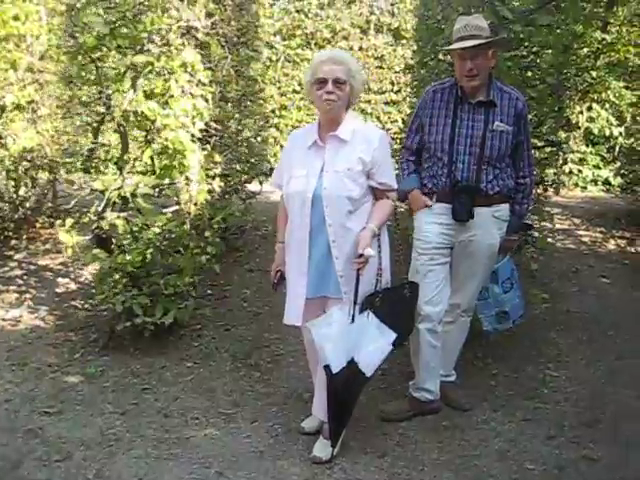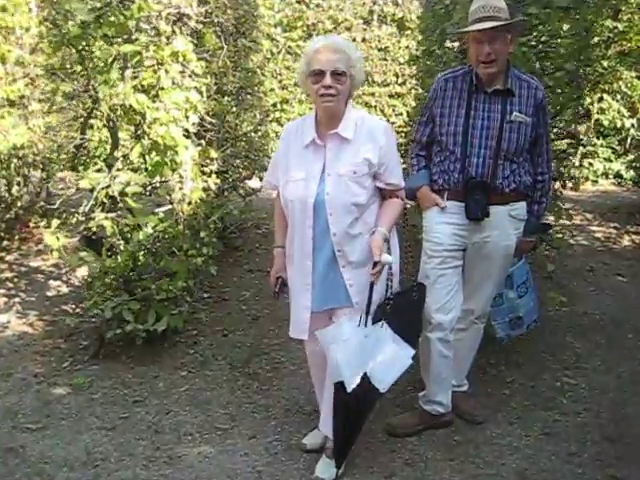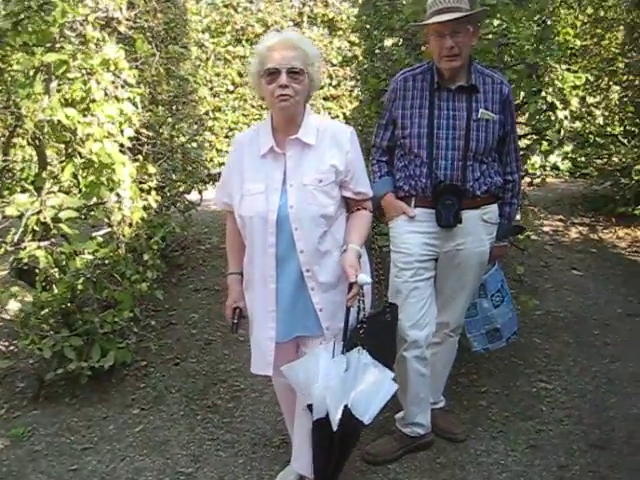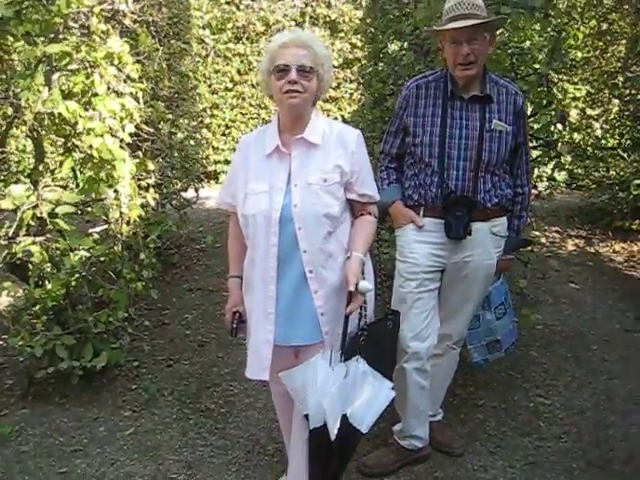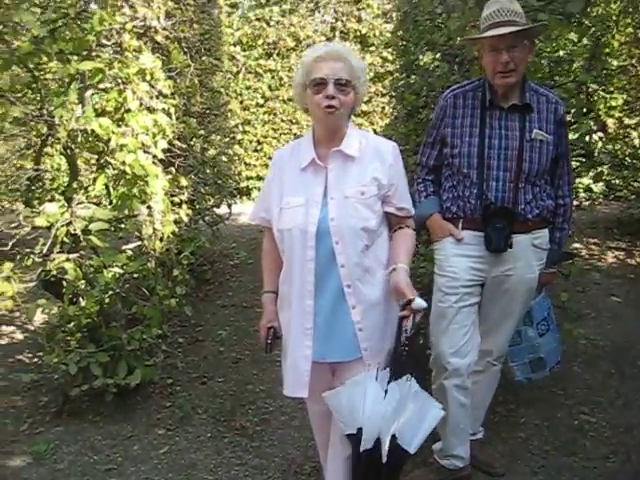
dt=0.5s
person 1, frame 1
left shoulder: (513, 104)
right shoulder: (433, 97)
left elbow: (523, 170)
right elbow: (410, 151)
left wrist: (513, 225)
right wrist: (411, 189)
left hip: (486, 217)
right hip: (435, 212)
left knee: (461, 305)
right knee: (428, 306)
left ankle: (444, 377)
person 1, frame 2
left shoulder: (532, 93)
right shoulder: (445, 85)
left elbow: (541, 166)
right elbow: (420, 145)
left wrist: (531, 225)
right wrist: (420, 186)
left hip: (502, 217)
right hip: (447, 211)
left knee: (475, 311)
right knee: (438, 313)
left ankle: (456, 386)
right ankle: (435, 403)
person 1, frame 3
left shoulder: (497, 89)
right shoulder: (404, 85)
left elbow: (509, 165)
right elbow: (380, 150)
left wrist: (503, 229)
right wrist: (384, 194)
left hip: (473, 222)
right hip: (414, 219)
left knee: (448, 323)
right knee: (413, 329)
left ankle: (432, 403)
right ankle: (414, 424)
person 1, frame 4
left shoulder: (510, 99)
right shoulder: (416, 92)
left elbow: (520, 176)
right elbow: (389, 157)
left wrist: (511, 239)
right wrist: (393, 202)
left hip: (482, 234)
right hip: (423, 229)
left knee: (451, 336)
right knee: (414, 340)
left ankle: (430, 415)
right ankle: (412, 437)
person 1, frame 5
left shoulder: (550, 108)
right shoulder: (454, 102)
left elbow: (561, 188)
right elbow: (425, 170)
left wrist: (552, 254)
right wrist: (431, 215)
left hip: (523, 247)
right hip: (462, 241)
left knee: (491, 352)
right knee: (452, 357)
left ankle: (470, 435)
person 2, frame 1
right shoulder: (297, 139)
left elbow: (386, 196)
right elbow: (286, 200)
left wrist: (369, 230)
right wrist: (281, 246)
left hip: (349, 259)
right hip: (306, 259)
right knee: (313, 337)
right ankle: (324, 408)
person 2, frame 2
left shoulder: (376, 132)
right shoulder: (292, 134)
left elbow: (394, 195)
right elbow: (282, 199)
left wrist: (380, 234)
right wrist: (280, 251)
left hip: (356, 266)
right hip: (309, 265)
right knee: (316, 347)
left ankle: (334, 438)
right ankle: (329, 421)
person 2, frame 3
left shoulder: (339, 138)
right shoulder: (244, 145)
left elbow: (360, 205)
right elbow: (235, 218)
left wrist: (351, 250)
right wrist: (235, 277)
left hip: (325, 287)
right hip: (271, 290)
right knee: (285, 379)
person 2, frame 4
left shoulder: (346, 140)
right shoulder: (250, 146)
left elbow: (365, 211)
right elbow: (238, 221)
left wrist: (355, 257)
right wrist: (235, 282)
left hip: (327, 295)
right hip: (271, 296)
right knee: (283, 390)
person 2, frame 5
left shoulder: (382, 153)
right shoulder: (285, 160)
left elbow: (402, 225)
right elbow: (272, 236)
left wrist: (399, 270)
right wrist: (269, 298)
left hip: (364, 313)
right hip: (307, 314)
right knee: (320, 409)
